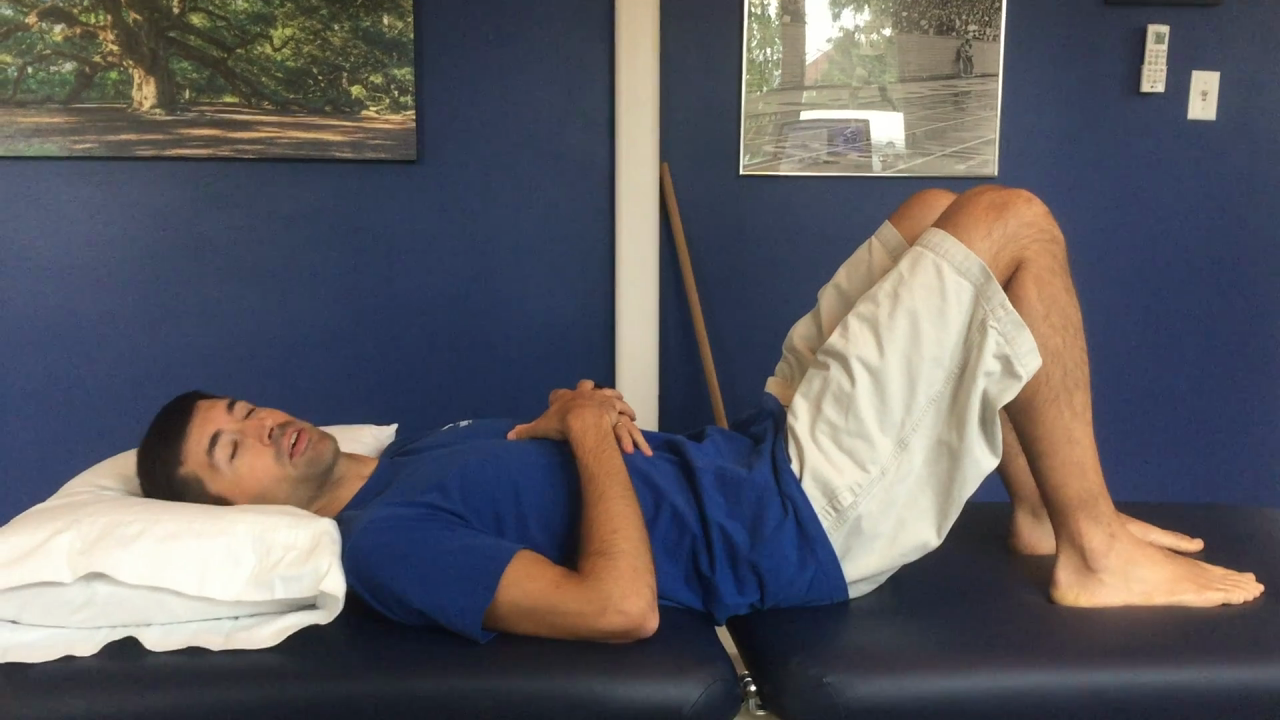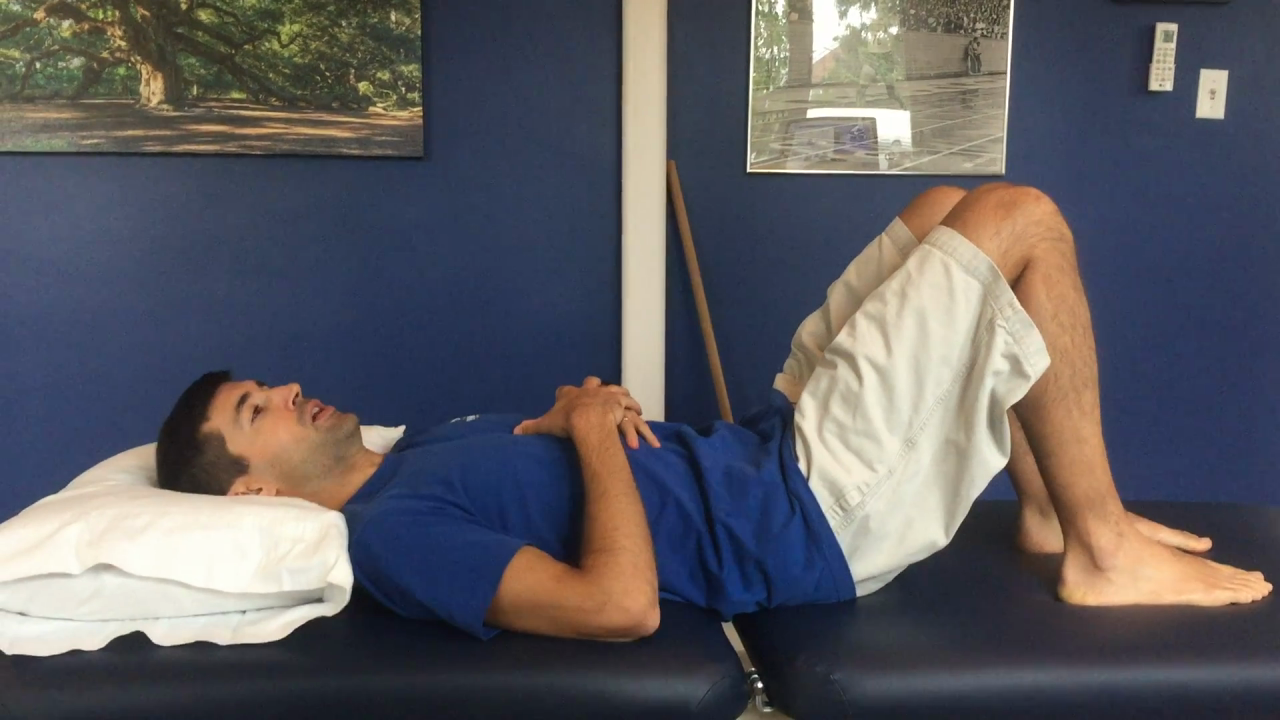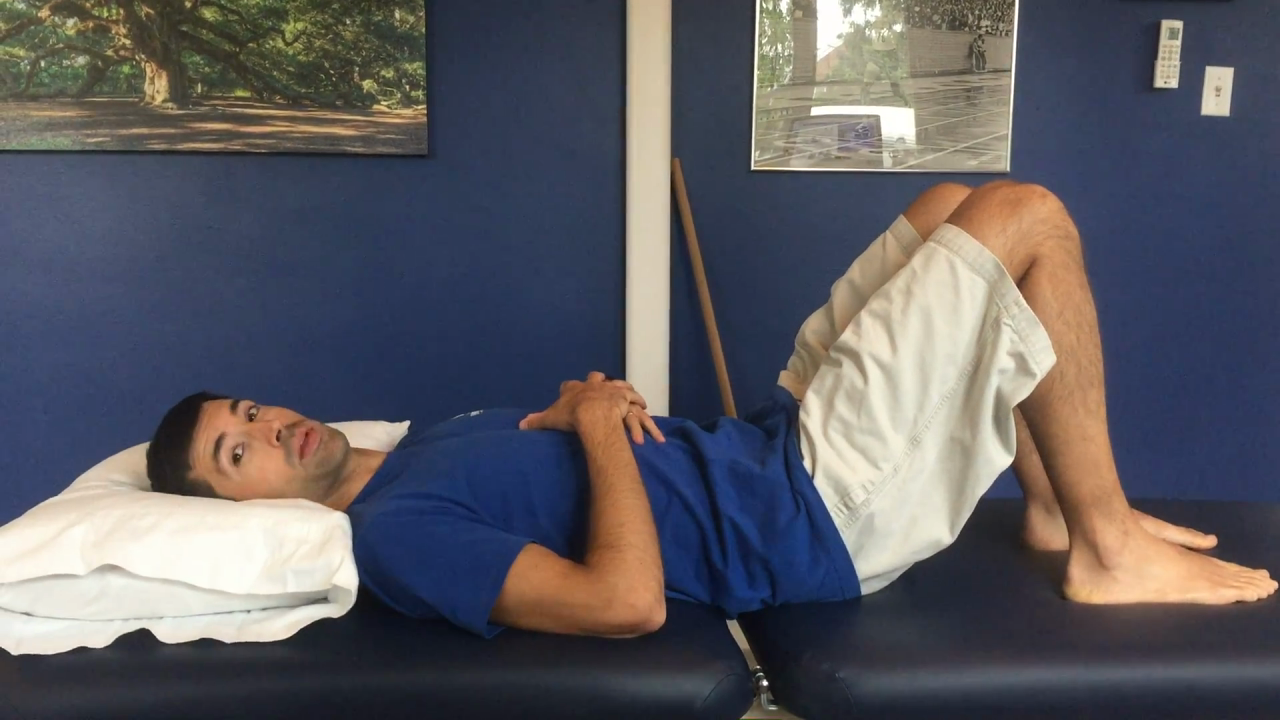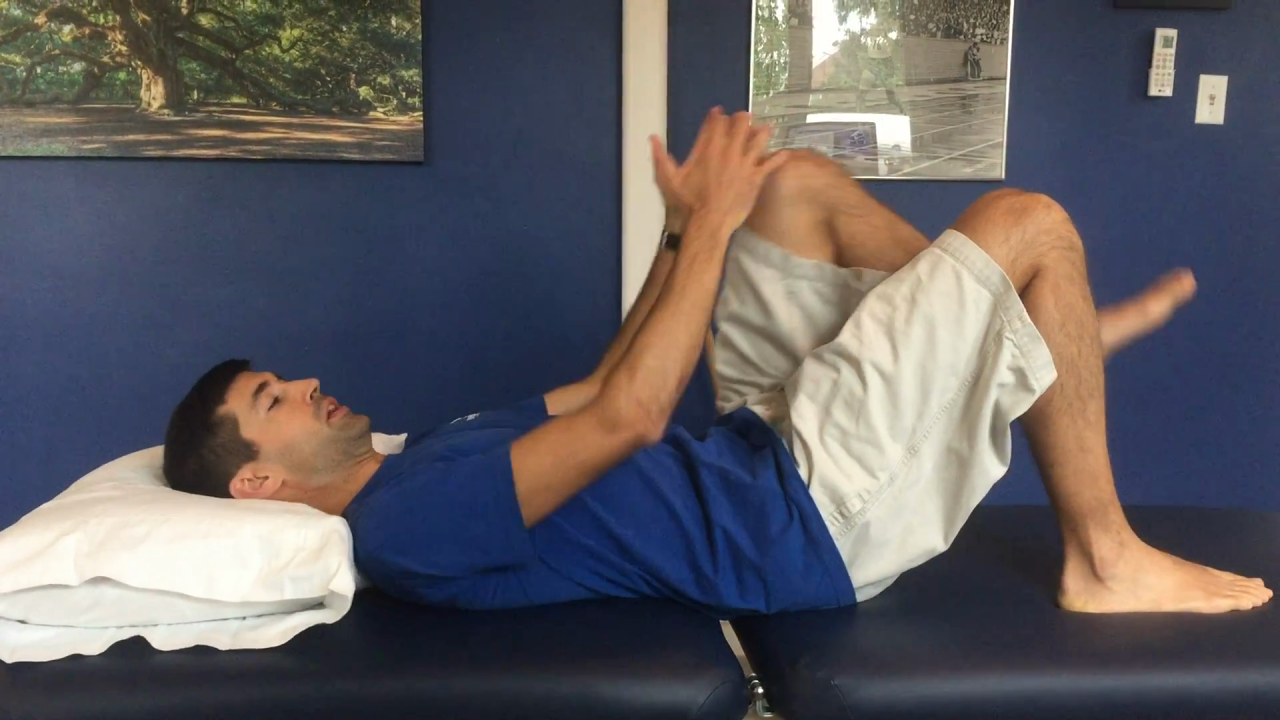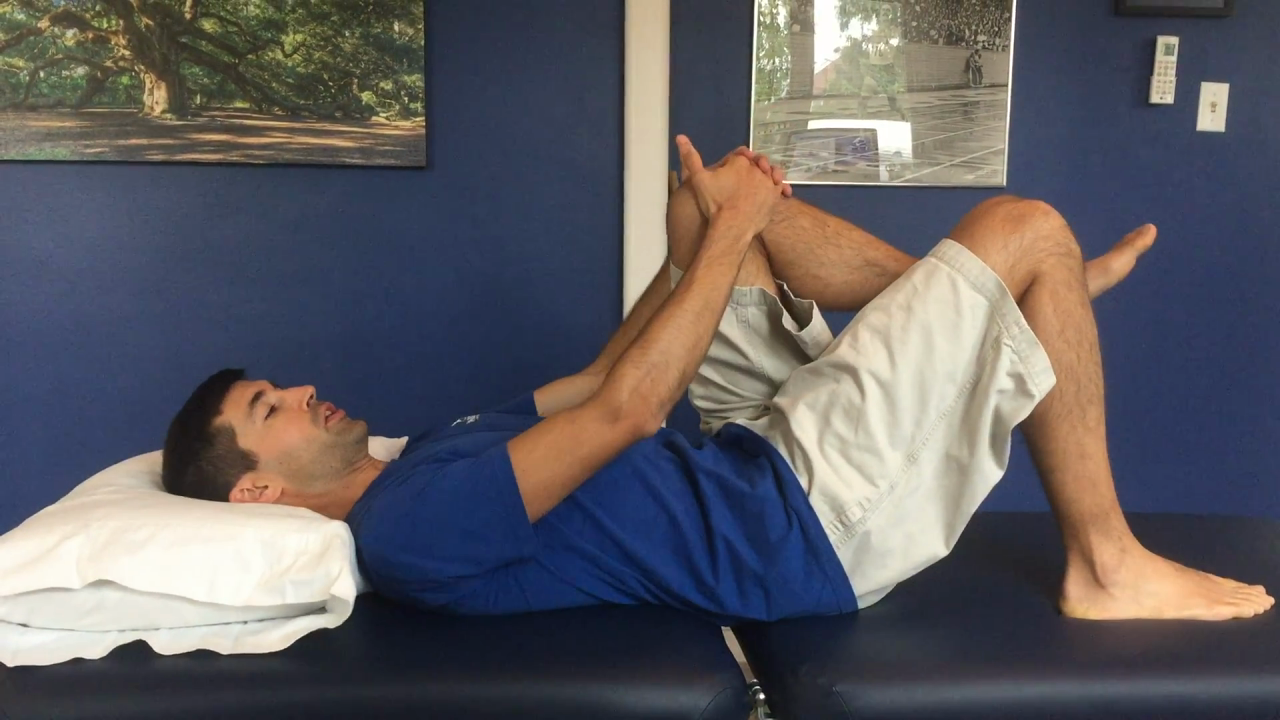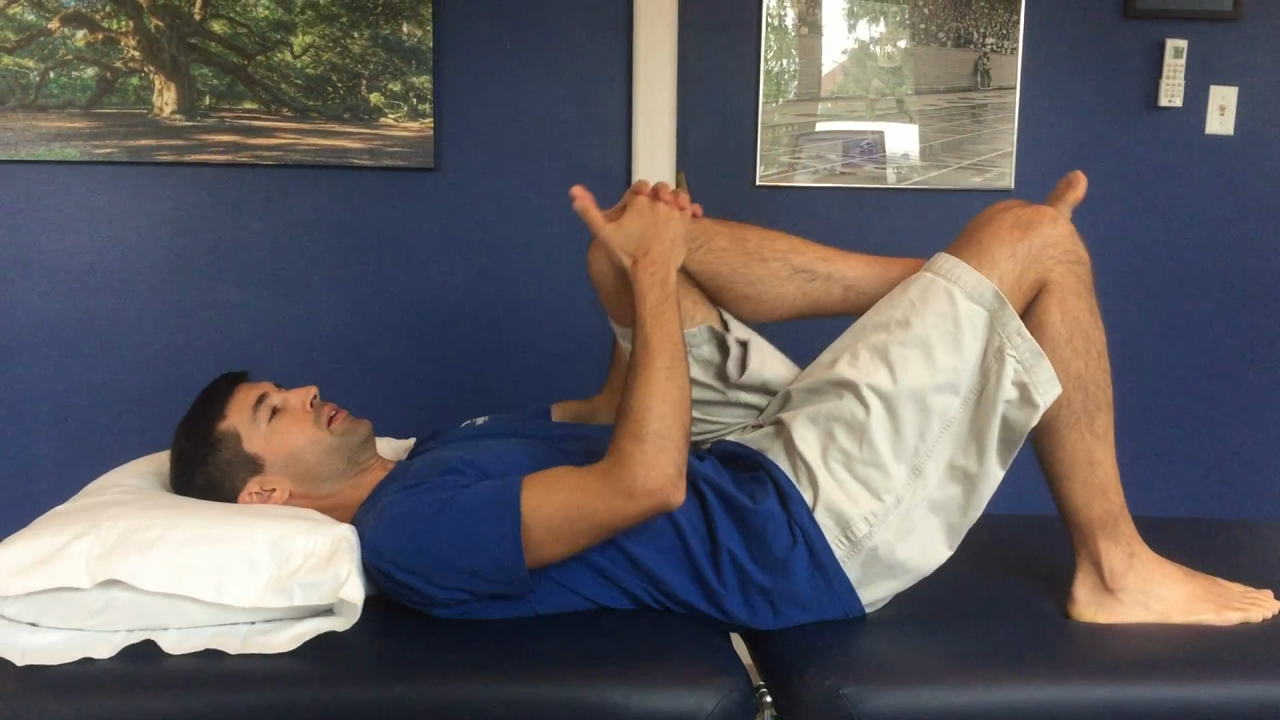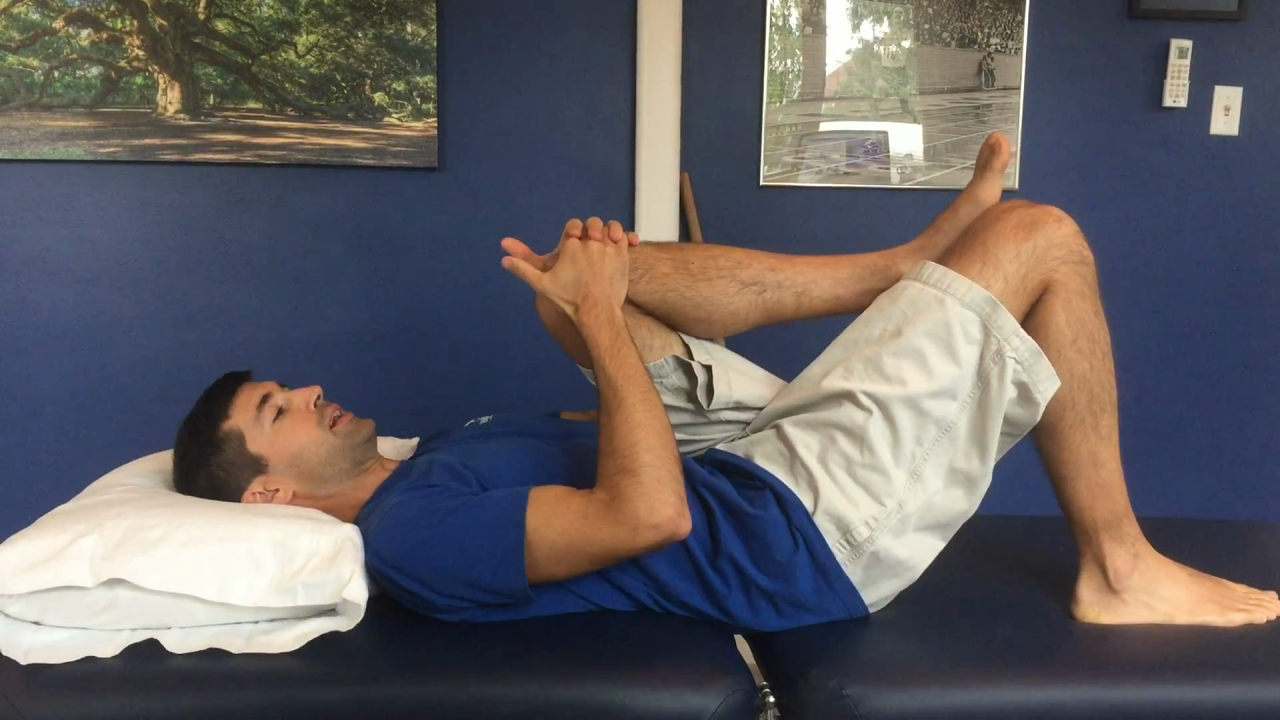
dt=0.7s
person 1, frame 1
left shoulder: (408, 451)
right shoulder: (385, 542)
right elbow: (621, 609)
left wrist: (570, 419)
right wrist: (592, 434)
left hip: (758, 449)
right hip: (805, 520)
left knee: (941, 211)
right knee: (1012, 222)
left ankle: (1044, 511)
right ankle: (1099, 554)
person 1, frame 2
left shoulder: (414, 453)
right shoulder: (391, 532)
right elbow: (623, 606)
left wrist: (583, 408)
right wrist: (593, 428)
left hip: (764, 445)
right hip: (813, 520)
left knee: (949, 207)
right knee: (1019, 220)
left ankle: (1047, 506)
right ankle: (1102, 552)
person 1, frame 3
left shoulder: (414, 453)
right shoulder: (395, 535)
right elbow: (628, 603)
left wrist: (589, 405)
right wrist: (599, 426)
left hip: (772, 441)
right hip: (816, 515)
left knee: (956, 207)
right knee: (1025, 217)
left ankle: (1059, 504)
right ankle: (1112, 552)
person 1, frame 4
left shoulder: (419, 464)
right shoulder: (410, 523)
left elbow: (600, 393)
right elbow: (634, 414)
left wrist: (693, 227)
right wrist: (711, 225)
left hip: (752, 450)
right hip: (805, 520)
left knee: (798, 182)
right knee: (1026, 223)
left ankle: (1050, 347)
right ankle: (1106, 559)
person 1, frame 5
left shoulder: (421, 463)
right shoulder: (412, 528)
left elbow: (596, 383)
right elbow: (628, 406)
left wrist: (708, 232)
right wrist: (733, 231)
left hip: (749, 459)
right hip: (806, 523)
left knee: (706, 209)
right knee: (1025, 225)
left ankle: (1022, 312)
right ankle: (1106, 564)
person 1, frame 6
left shoulder: (426, 466)
right shoulder: (414, 536)
left elbow: (606, 421)
right elbow: (648, 481)
left wrist: (647, 258)
right wrist: (655, 272)
left hip: (750, 461)
right hip: (806, 530)
left knee: (625, 251)
right knee: (1032, 238)
left ankle: (953, 294)
right ankle: (1115, 568)
person 1, frame 7
left shoulder: (429, 463)
right shoulder: (415, 537)
left elbow: (617, 434)
right elbow: (650, 512)
left wrist: (590, 298)
right wrist: (601, 316)
left hip: (745, 462)
right hip: (805, 526)
right knee: (1039, 237)
left ankle: (918, 263)
right ankle: (1119, 569)
